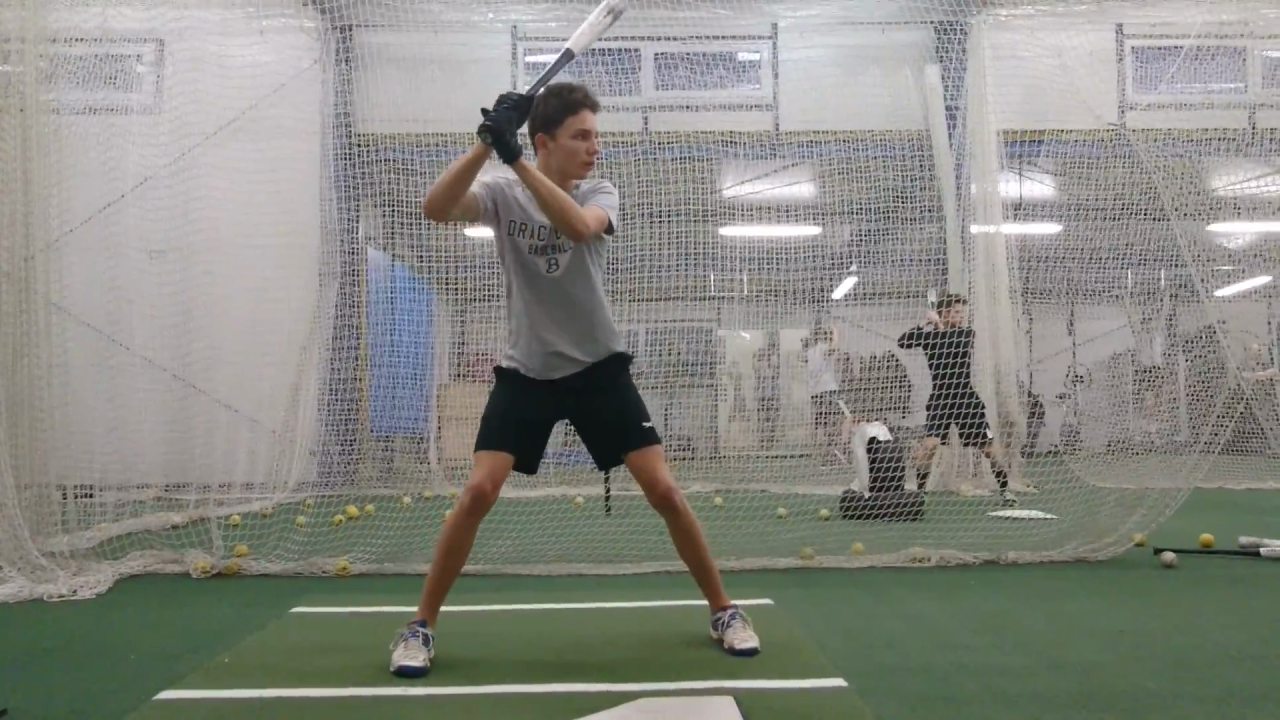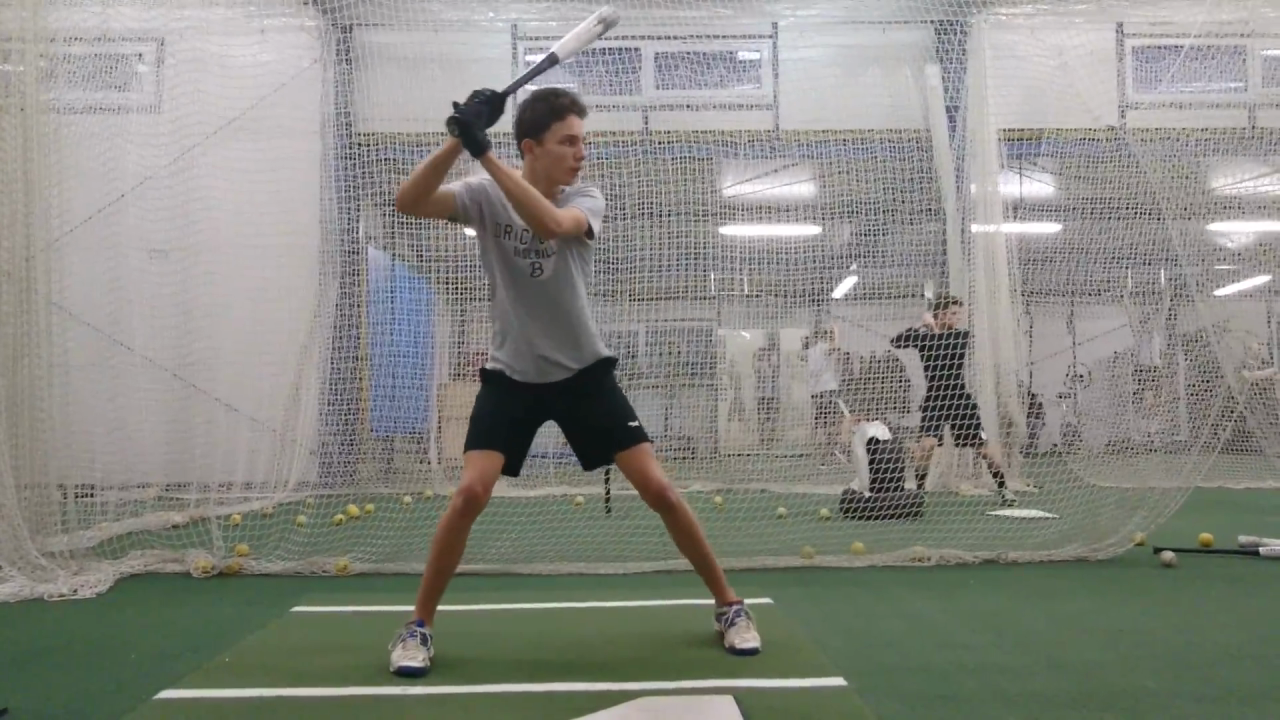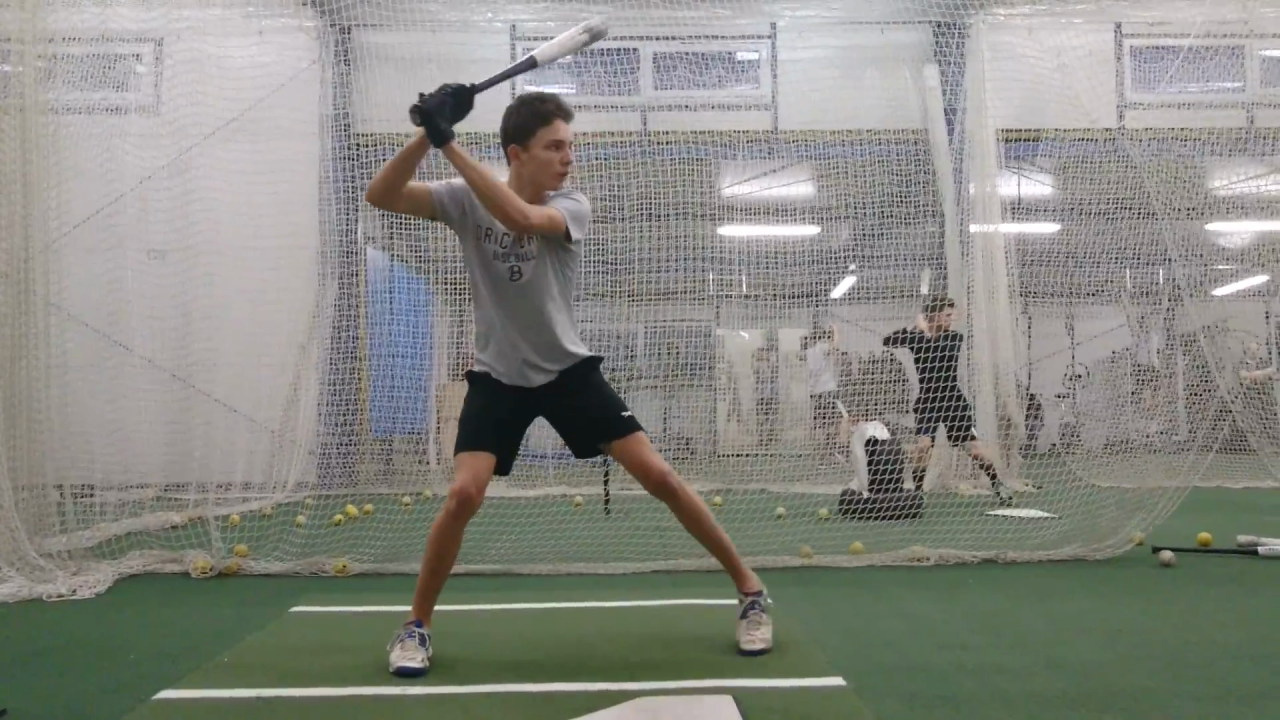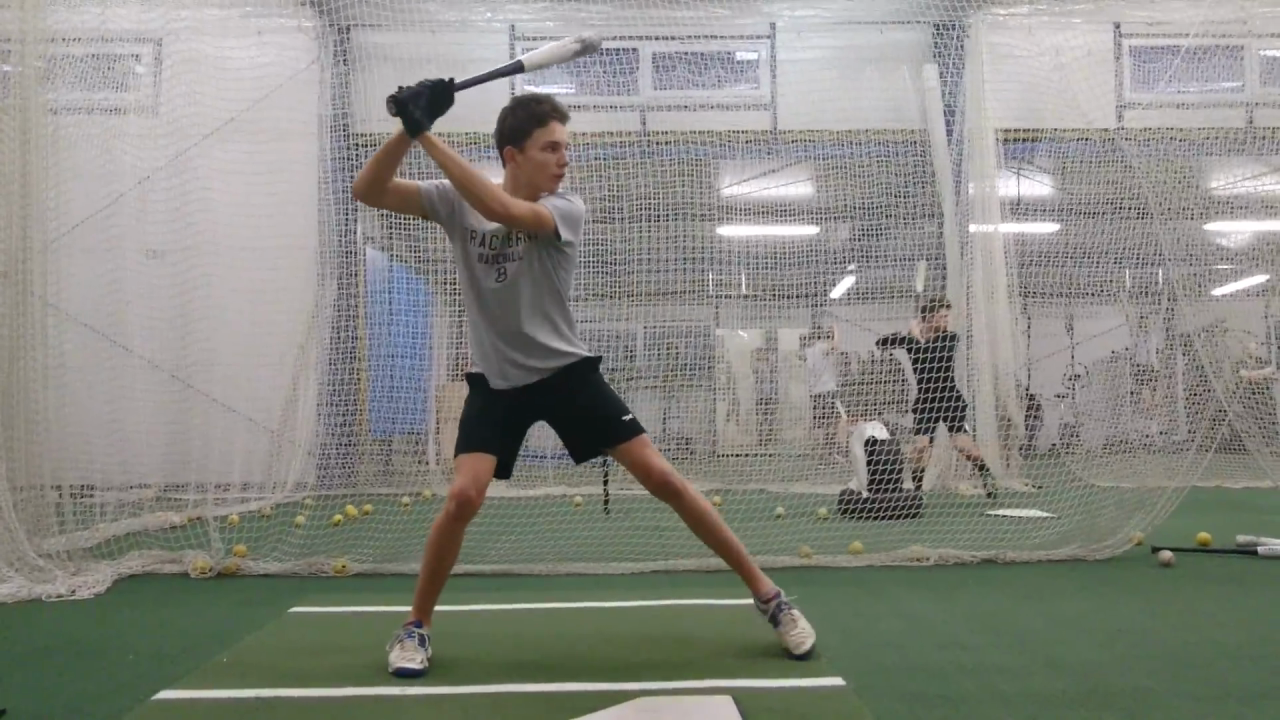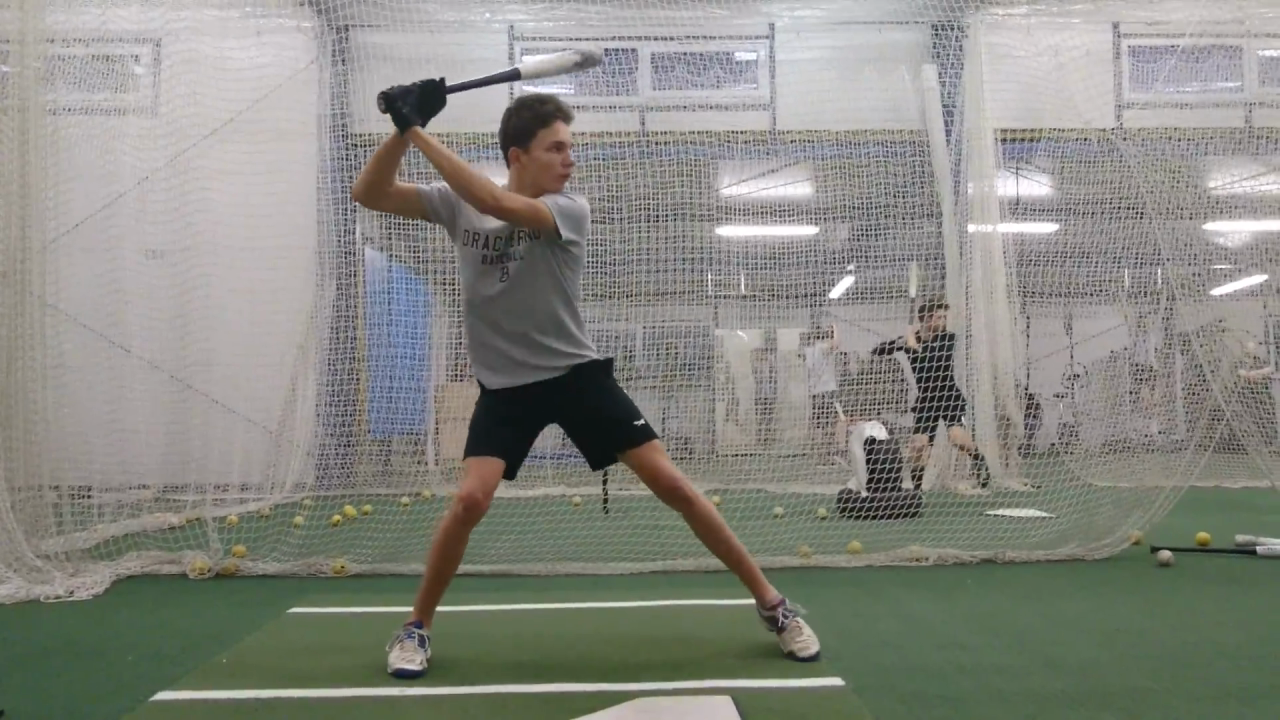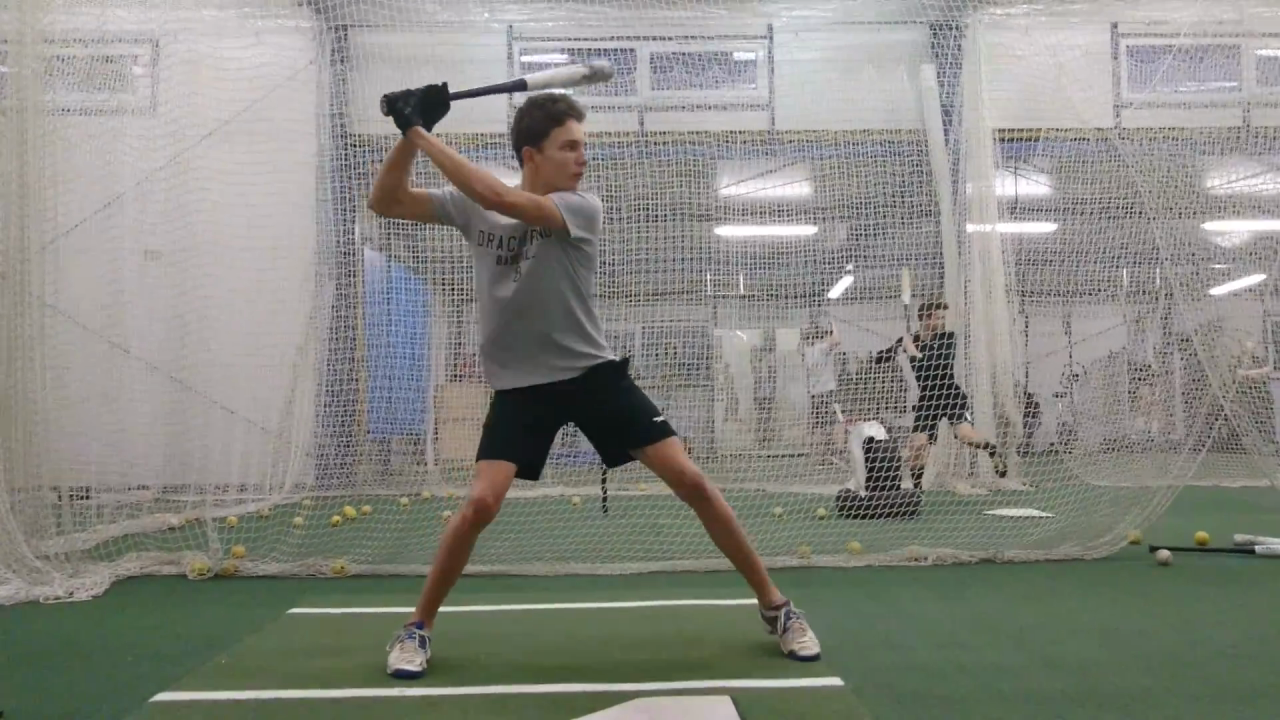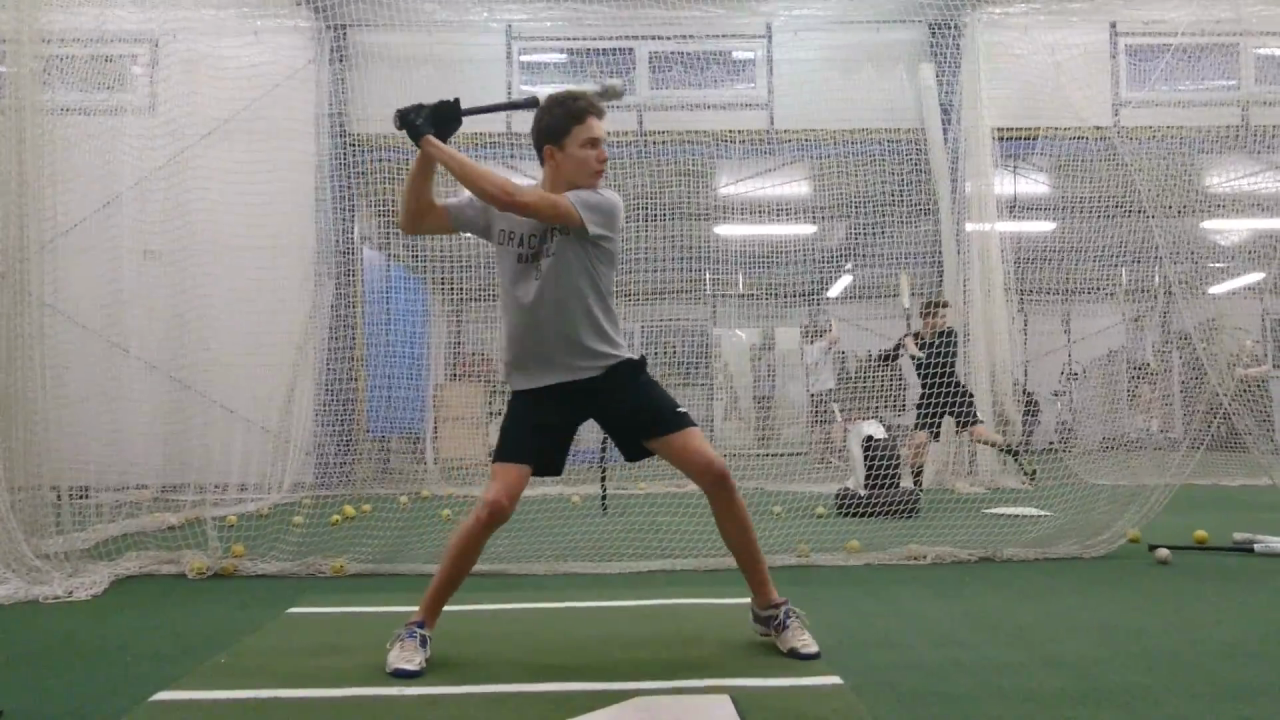
dt=0.1s
person 1, frame 1
left shoulder: (601, 193)
right shoulder: (502, 193)
left elbow: (580, 227)
right elbow: (435, 209)
left wrist: (515, 157)
right wrist: (488, 144)
left hip: (597, 366)
right hip: (526, 371)
left knee: (663, 491)
right knee: (478, 493)
left ankle: (724, 610)
right ankle: (421, 625)
person 1, frame 2
left shoulder: (588, 202)
right shoulder: (483, 198)
left elbow: (547, 223)
right elbow: (408, 202)
left wrist: (484, 153)
right wrist: (457, 145)
left hip: (584, 370)
right hip: (511, 375)
left knee: (658, 490)
right knee: (471, 493)
left ankle: (727, 603)
right ankle: (418, 625)
person 1, frame 3
left shoulder: (570, 206)
right shoulder: (461, 199)
left elbow: (521, 219)
right elbow: (379, 195)
left wrist: (451, 145)
right wrist: (427, 135)
left hip: (569, 369)
right hip: (499, 377)
left knee: (658, 476)
right knee: (463, 495)
left ankle: (748, 590)
right ankle: (415, 626)
person 1, frame 4
left shoulder: (567, 210)
right shoulder: (454, 201)
left elbow: (498, 208)
right elbow: (367, 192)
left wrist: (425, 135)
right wrist: (409, 130)
left hip: (567, 371)
right hip: (495, 382)
left knee: (662, 479)
right knee: (464, 497)
left ankle: (766, 595)
right ankle: (416, 627)
person 1, frame 5
left shoulder: (570, 210)
right shoulder: (455, 202)
left elbow: (495, 203)
right elbow: (367, 196)
left wrist: (418, 131)
right wrist: (402, 130)
left hip: (578, 373)
right hip: (505, 384)
left knee: (671, 485)
right knee: (470, 499)
left ankle: (770, 602)
right ankle: (416, 627)
person 1, frame 6
left shoulder: (583, 208)
right shoulder: (471, 207)
left elbow: (498, 196)
right elbow: (385, 203)
left wrist: (419, 130)
right wrist: (407, 132)
left hip: (593, 372)
right hip: (519, 383)
left knee: (691, 483)
right knee: (481, 502)
left ankle: (775, 606)
right ankle: (417, 627)
person 1, frame 7
left shoulder: (602, 206)
right shoulder: (493, 209)
left elbow: (513, 197)
right elbow: (415, 221)
left wrist: (432, 141)
right wrist: (425, 148)
left hip: (612, 369)
right hip: (538, 383)
left knee: (714, 472)
right knee: (495, 505)
left ankle: (770, 607)
right ankle: (420, 625)
person 2, frame 1
left shoulder: (967, 333)
right shoulder: (928, 335)
left elbow: (955, 344)
right elbow: (902, 343)
left wrist: (939, 325)
right wrist: (925, 325)
left hip: (966, 398)
right hip: (940, 399)
left knee: (990, 446)
right knee: (929, 445)
left ankle: (1004, 489)
person 2, frame 2
left shoulder: (963, 335)
right shoulder: (923, 336)
left elbow: (949, 347)
right elbow: (896, 342)
left wrist: (934, 328)
right wrist: (921, 327)
left hip: (960, 399)
right hip: (933, 400)
left knee: (983, 447)
right knee: (926, 444)
left ankle: (1003, 489)
person 2, frame 3
left shoulder: (955, 337)
right shoulder: (916, 337)
left elbow: (944, 353)
right elbow: (887, 341)
left wrist: (927, 333)
right wrist: (912, 329)
left hip: (953, 399)
right hip: (928, 401)
left knee: (974, 447)
right knee: (922, 445)
left ankle: (998, 486)
person 2, frame 4
left shoulder: (951, 338)
right shoulder: (912, 337)
left elbow: (942, 360)
right elbow: (880, 344)
left wrist: (920, 338)
right wrist: (905, 335)
left hip: (951, 399)
right hip: (926, 402)
left knee: (961, 444)
right knee: (920, 445)
left ankle: (984, 473)
right ankle: (918, 492)
person 2, frame 5
left shoulder: (948, 338)
right shoulder: (909, 339)
left elbow: (941, 363)
right elbow: (876, 351)
left wrist: (916, 347)
right wrist: (899, 343)
left hip: (951, 398)
right hip: (926, 401)
left knee: (957, 437)
right knee: (919, 444)
left ankle: (978, 459)
right ankle: (917, 491)
person 2, frame 6
left shoulder: (949, 337)
right shoulder: (909, 340)
left elbow: (943, 365)
right elbow: (877, 359)
left wrist: (916, 354)
right wrist: (893, 351)
left hip: (952, 397)
right hip: (927, 400)
left knee: (963, 432)
right knee: (918, 443)
left ankle: (993, 450)
person 2, frame 7
left shoulder: (949, 334)
right shoulder: (911, 339)
left elbow: (944, 362)
right elbow: (883, 359)
left wrist: (917, 353)
right wrist: (900, 349)
left hip: (955, 394)
right hip: (930, 398)
left knee: (979, 433)
right knee: (918, 441)
left ankle: (1018, 456)
right ankle: (916, 488)
